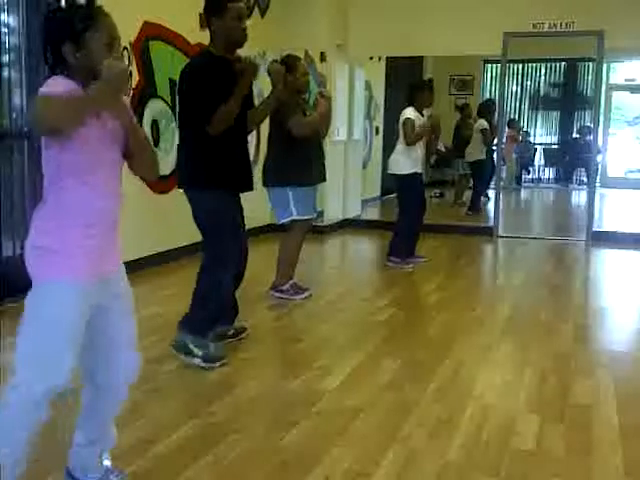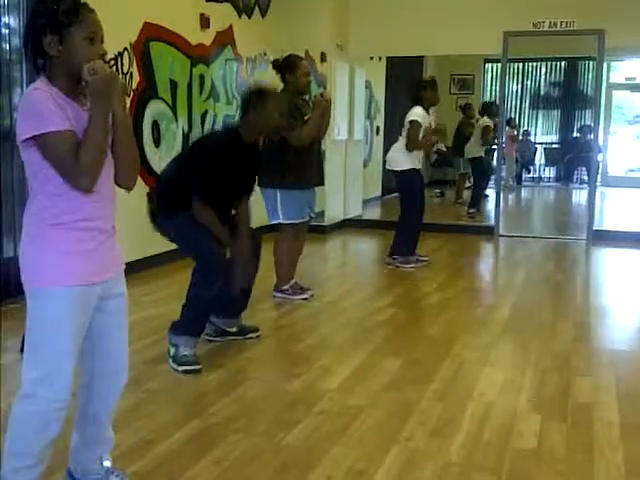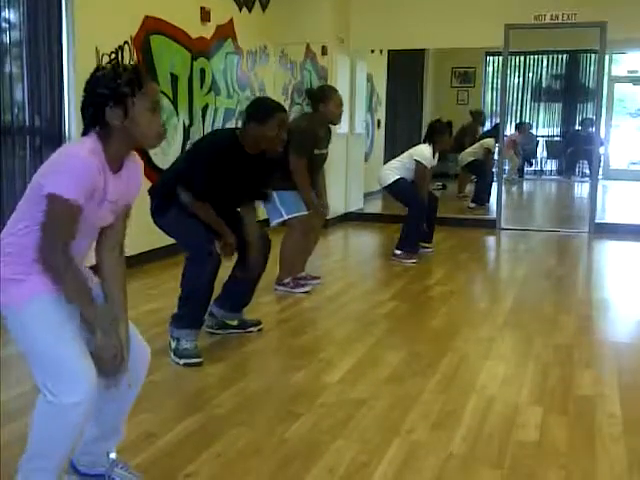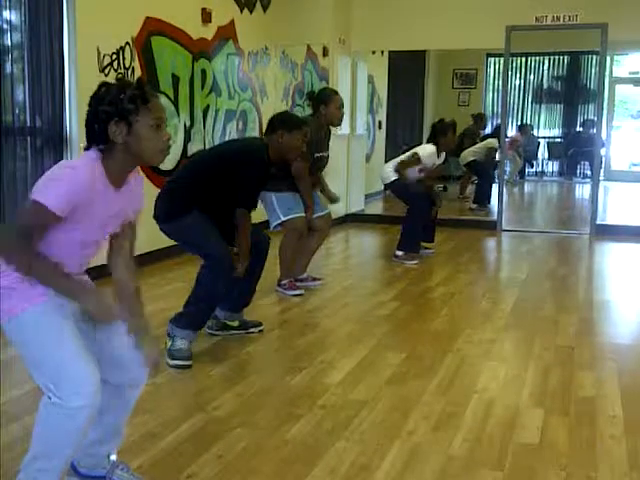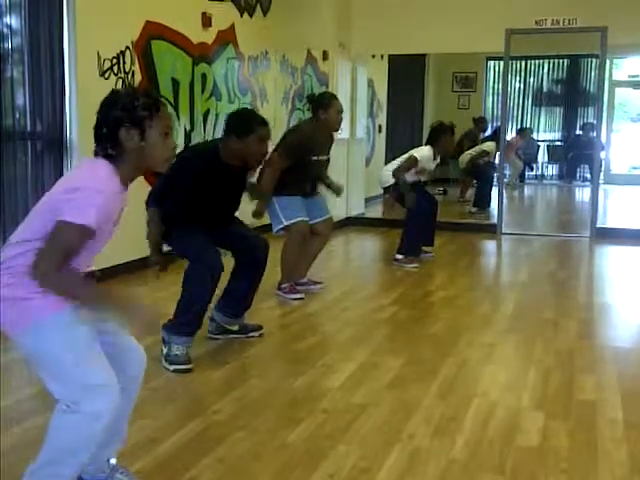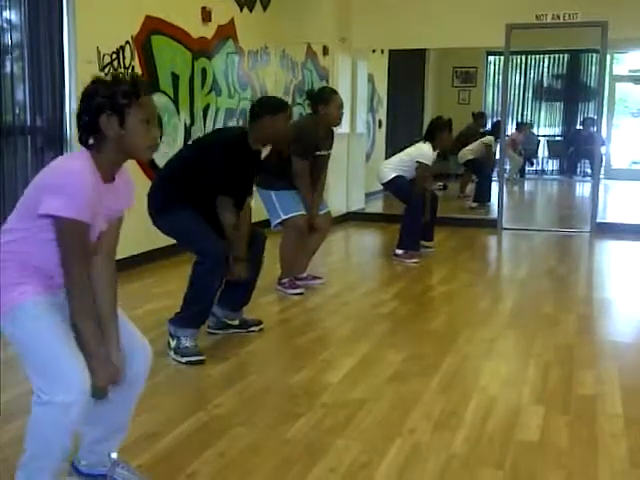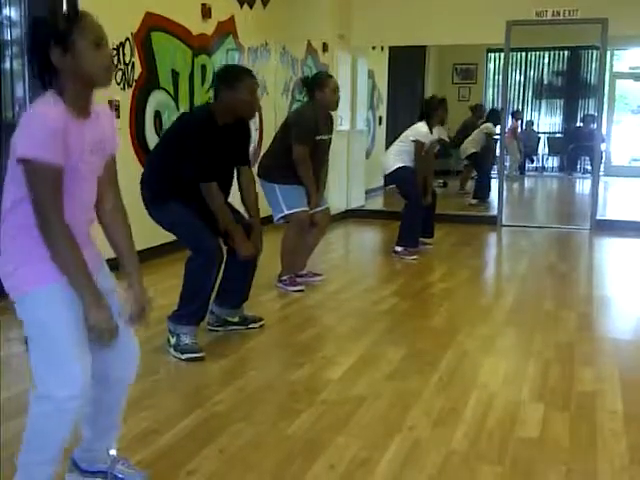
dt=0.7s
person 1, frame 1
left shoulder: (107, 101)
right shoulder: (60, 92)
left elbow: (148, 170)
right elbow: (48, 120)
left wrist: (123, 109)
right wrist: (104, 90)
left hip: (105, 260)
right hip: (63, 262)
left knee: (119, 367)
right knee: (40, 378)
person 1, frame 2
left shoulder: (91, 100)
right shoulder: (38, 101)
left elbow: (127, 178)
right elbow: (82, 176)
left wrist: (117, 106)
right wrist: (100, 104)
left hip: (105, 263)
right hip: (59, 269)
left knee: (109, 372)
right knee: (50, 387)
person 1, frame 3
left shoulder: (131, 169)
right shoulder: (78, 163)
left elbow: (110, 250)
right elbow: (53, 255)
left wrist: (120, 325)
right wrist: (100, 325)
left hip: (69, 277)
left knee: (130, 359)
right knee: (75, 385)
person 1, frame 4
left shoulder: (132, 180)
right shoulder: (76, 178)
left elbow: (121, 258)
left wrist: (141, 330)
right wrist: (82, 295)
left hip: (69, 286)
left knee: (130, 364)
right knee: (79, 388)
person 1, frame 5
left shoulder: (102, 172)
right shoulder: (100, 190)
right elbow: (44, 268)
right wrist: (122, 305)
left hip: (59, 288)
left knee: (129, 363)
right knee: (97, 396)
person 1, frame 6
left shoulder: (121, 182)
right shoulder: (73, 177)
left elbow: (101, 263)
right elbow: (77, 274)
left wrist: (111, 346)
right wrist: (95, 356)
left hip: (60, 285)
left knee: (134, 356)
right knee: (69, 387)
person 1, frame 7
left shoulder: (101, 118)
right shoulder: (44, 121)
left elbow: (109, 201)
right elbow: (49, 221)
left wrist: (134, 279)
right wrist: (93, 300)
left hip: (80, 254)
left knee: (119, 355)
right knee: (67, 383)
person 2, frame 1
left shoulder: (234, 66)
right shoulder: (200, 69)
left elbow: (244, 125)
right elbow: (213, 126)
left wrist: (276, 92)
right wrist: (243, 87)
left hip: (226, 177)
right hip: (204, 179)
left knee: (235, 251)
right knee: (223, 255)
left ankle: (220, 322)
right ankle: (192, 334)
person 2, frame 2
left shoulder: (252, 152)
right shoulder: (217, 149)
left elbow: (241, 201)
right elbow: (200, 206)
left wrist: (241, 245)
right wrist: (230, 243)
left hip: (205, 209)
right hip: (173, 209)
left knee: (250, 248)
right knee: (213, 262)
left ankle: (223, 320)
right ankle: (182, 339)
person 2, frame 3
left shoulder: (261, 160)
right shoulder: (217, 146)
left elbow: (249, 206)
right elbow: (188, 196)
left wrist: (252, 255)
right wrist: (225, 234)
left hip: (217, 206)
right hip: (172, 203)
left knee: (259, 242)
right knee: (205, 252)
left ankle: (224, 314)
right ankle: (182, 333)
person 2, frame 4
left shoulder: (256, 152)
right shoulder: (256, 158)
left elbow: (237, 204)
right elbow: (242, 213)
right wrist: (242, 257)
left hip: (204, 206)
right hip: (177, 208)
left knee: (259, 242)
right knee: (221, 259)
left ankle: (226, 315)
right ankle: (181, 334)
person 2, frame 5
left shoulder: (244, 160)
right shoulder: (198, 162)
right elbow: (157, 210)
right wrist: (157, 253)
left hip: (213, 215)
right hip: (174, 216)
left knee: (256, 248)
right knee: (208, 262)
left ankle: (226, 320)
right ankle: (176, 339)
person 2, frame 6
left shoulder: (253, 153)
right shoulder: (227, 145)
left elbow: (243, 204)
right elbow: (225, 207)
left wrist: (241, 254)
right wrist: (237, 259)
left hip: (202, 204)
right hip: (170, 203)
left knee: (254, 241)
right knee: (215, 254)
left ankle: (225, 314)
right ankle: (182, 331)
person 2, frame 7
left shoulder: (239, 125)
right shoulder: (197, 128)
left elbow: (245, 175)
right elbow: (209, 189)
left wrist: (254, 228)
right wrist: (237, 237)
left hip: (200, 193)
right hip: (166, 194)
left knee: (248, 241)
right knee: (207, 249)
left ankle: (225, 312)
right ankle: (181, 329)
person 3, frame 1
left shoulder: (300, 101)
right shoulder: (284, 102)
left elbow: (320, 133)
right elbow: (301, 129)
left wrist: (326, 108)
right wrist: (321, 110)
left hip: (304, 175)
right hip: (287, 177)
left knee: (301, 227)
right knee: (297, 227)
left ankle: (288, 281)
right ankle: (280, 285)
person 3, frame 2
left shoulder: (302, 102)
right shoulder: (284, 104)
left elbow: (318, 136)
right elbow: (299, 139)
left wrist: (325, 110)
right wrist: (317, 112)
left hip: (302, 178)
right hip: (284, 179)
left knee: (301, 229)
right knee: (289, 230)
left ankle: (290, 280)
right ankle: (281, 286)
person 3, frame 3
left shoulder: (324, 131)
right shoulder: (304, 128)
left elbow: (317, 168)
right elbow: (297, 169)
left wrist: (322, 200)
right wrist: (311, 204)
left hip: (295, 182)
right hip: (276, 181)
left knee: (317, 221)
right knee: (299, 223)
left ankle: (298, 273)
right ankle: (284, 279)
person 3, frame 4
left shoulder: (324, 132)
right shoulder: (307, 131)
right elbow: (299, 172)
left wrist: (325, 190)
right wrist: (310, 205)
left hip: (298, 184)
right hip: (276, 183)
left knee: (322, 223)
right knee: (297, 226)
left ankle: (299, 274)
right ankle: (284, 280)
person 3, frame 5
left shoulder: (327, 138)
right shoulder: (302, 135)
right elbow: (274, 167)
left wrist: (330, 184)
right wrist: (263, 202)
left hip: (305, 190)
right hip: (281, 189)
left knee: (323, 228)
right knee: (299, 231)
left ankle: (299, 278)
right ankle: (284, 284)
person 3, frame 6
left shoulder: (328, 133)
right shoulder: (304, 130)
left elbow: (321, 171)
right elbow: (299, 174)
left wrist: (316, 206)
right wrist: (310, 204)
left hip: (300, 185)
right hip: (275, 182)
left knee: (322, 223)
right knee: (297, 225)
left ankle: (299, 273)
right ankle: (285, 279)
person 3, frame 7
left shoulder: (327, 119)
right shoulder: (304, 118)
left elbow: (323, 158)
right elbow: (301, 159)
left wrist: (320, 191)
right wrist: (312, 192)
left hip: (302, 176)
right hip: (278, 174)
left knee: (321, 218)
right knee: (299, 220)
left ankle: (299, 270)
right ankle: (285, 276)
person 4, frame 1
left shoulder: (423, 116)
right shoulder: (409, 114)
left elbow: (427, 149)
right elbow: (409, 140)
left wrist: (433, 131)
right wrist: (427, 127)
left hip: (415, 169)
right hip: (404, 168)
left knee: (418, 209)
right knee: (408, 211)
left ankle: (407, 253)
right ankle: (395, 256)
person 4, frame 2
left shoulder: (426, 115)
right shoulder: (417, 114)
left elbow: (425, 146)
right elbow: (411, 145)
left wrist: (434, 138)
right wrist: (431, 138)
left hip: (412, 165)
right hip: (402, 165)
left knee: (417, 208)
right knee: (410, 209)
left ankle: (408, 252)
right ankle: (397, 254)
person 4, frame 3
left shoulder: (434, 153)
right shoulder: (424, 153)
left elbow: (424, 183)
right elbow: (420, 184)
left wrist: (426, 203)
right wrist: (423, 210)
left hip: (404, 177)
right hip: (391, 177)
left knee: (431, 201)
right knee: (418, 204)
left ankle: (420, 241)
right ankle: (402, 250)
person 4, frame 4
left shoulder: (441, 154)
right shoulder: (429, 151)
left elbow: (428, 178)
right elbow: (399, 167)
left wrist: (436, 199)
right wrist: (411, 186)
right hip: (393, 174)
left knee: (430, 202)
right knee: (419, 204)
left ankle: (422, 243)
right ankle: (403, 251)
person 4, frame 5
left shoulder: (436, 155)
right shoulder: (425, 153)
left elbow: (421, 175)
right elbow: (397, 171)
right wrist: (407, 194)
left hip: (407, 179)
right hip: (391, 177)
left knee: (430, 204)
right knee: (418, 207)
left ankle: (421, 246)
right ankle: (403, 255)
person 4, frame 6
left shoulder: (430, 148)
right shoulder: (426, 152)
left elbow: (426, 181)
right elbow: (419, 183)
left wrist: (426, 209)
right wrist: (423, 208)
left hip: (402, 175)
right hip: (389, 174)
left knee: (431, 199)
right knee: (416, 204)
left ankle: (423, 240)
right ankle: (403, 250)
person 4, frame 7
left shoulder: (433, 131)
right shoulder: (422, 130)
left elbow: (429, 162)
right elbow: (419, 163)
left wrist: (429, 190)
right wrist: (422, 193)
left hip: (407, 165)
right hip: (395, 165)
left knee: (429, 197)
right knee: (416, 200)
left ankle: (422, 237)
right ankle: (402, 247)
